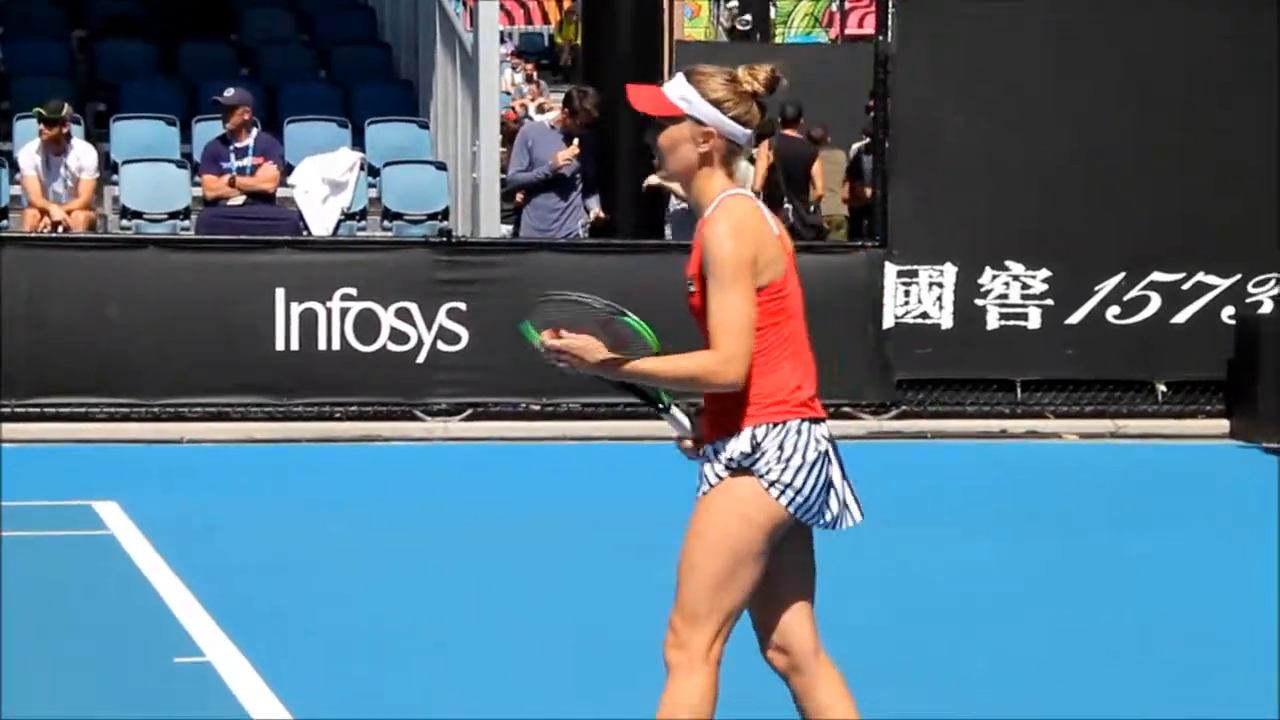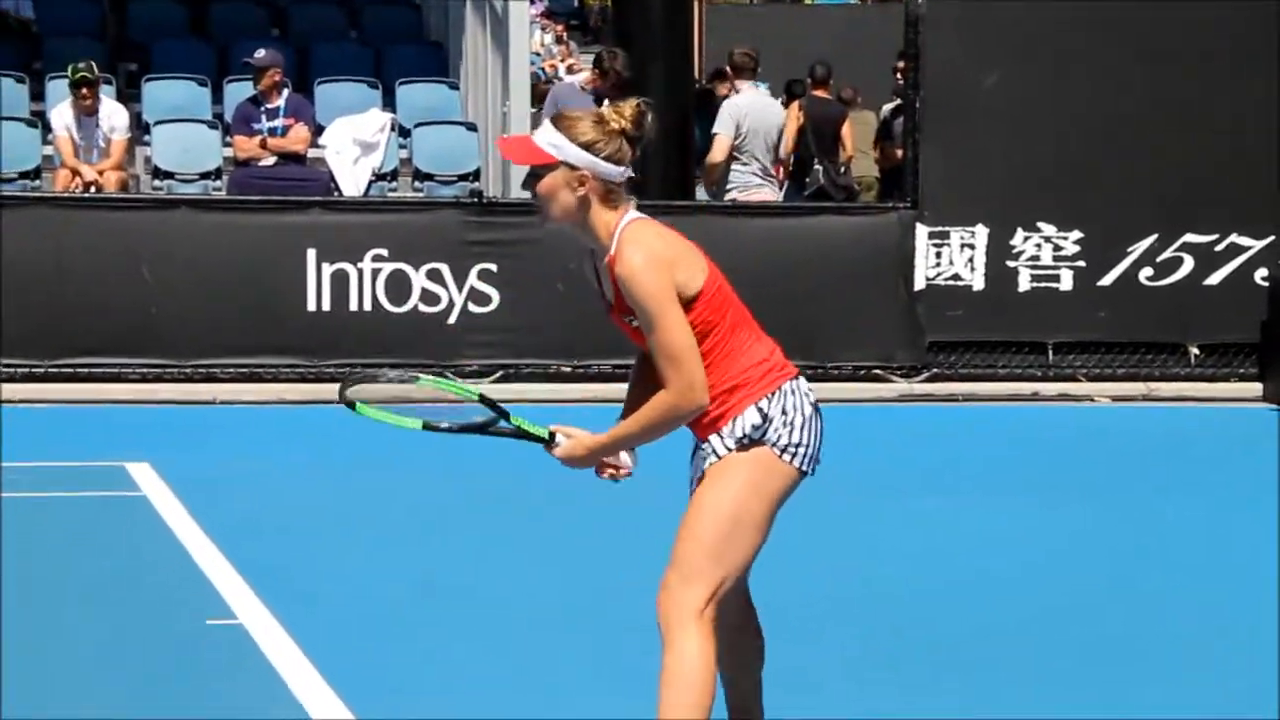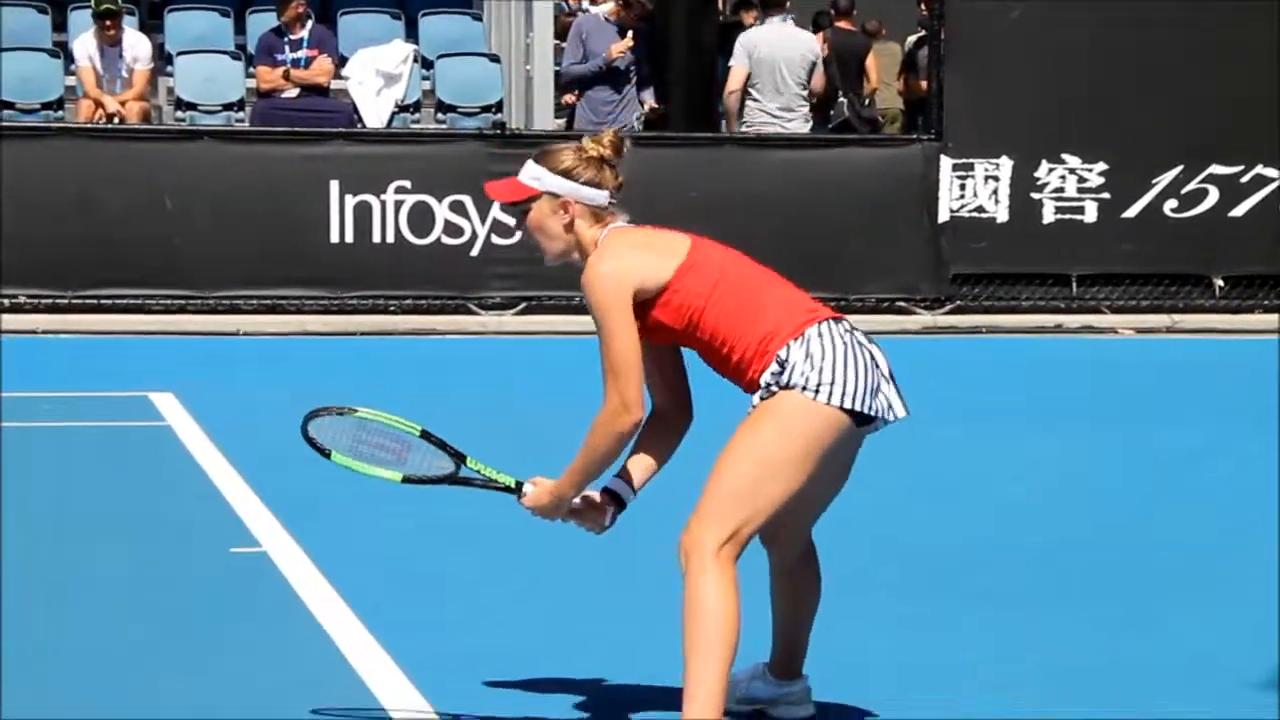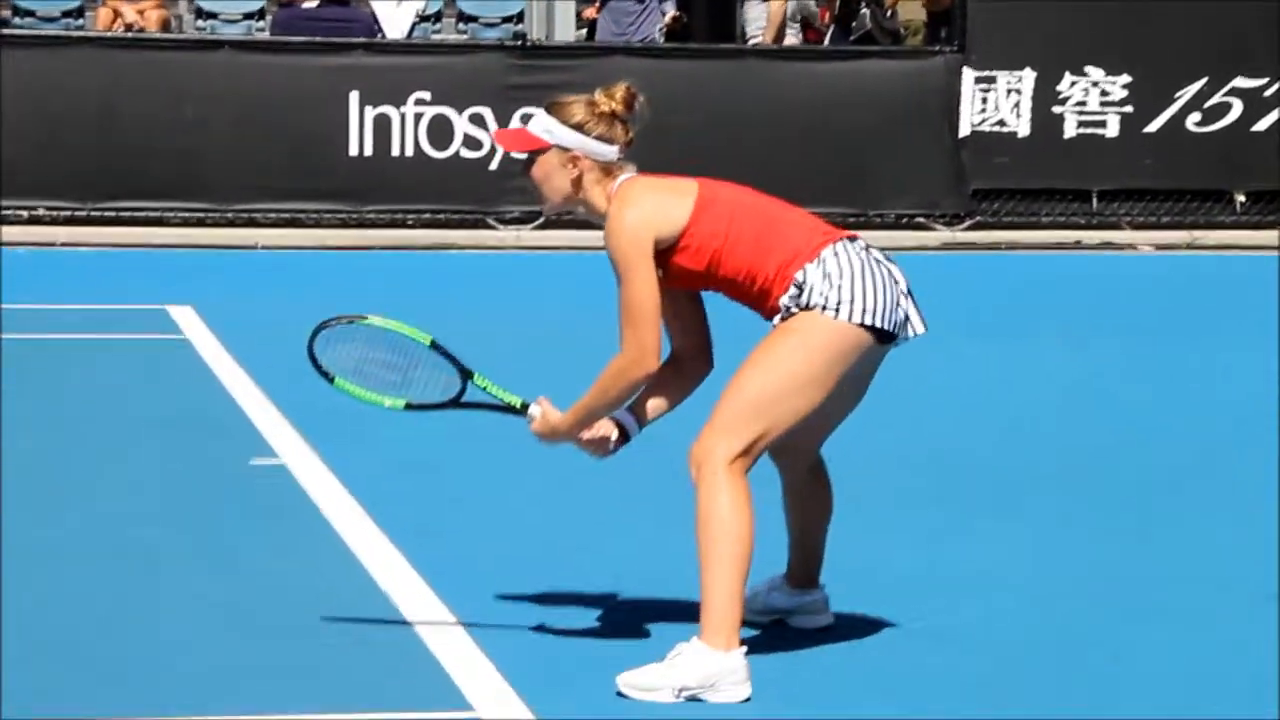
dt=0.7s
person 1, frame 1
left shoulder: (727, 228)
right shoulder: (736, 216)
left elbow: (726, 366)
left wrist: (612, 365)
right wrist: (709, 423)
left hip: (761, 449)
right hip: (774, 445)
left knee: (688, 648)
right knee: (792, 646)
person 1, frame 2
left shoulder: (637, 258)
right shoulder: (613, 250)
left elbow: (687, 394)
right elbow: (655, 358)
left wrist: (598, 446)
right wrist: (617, 441)
left hip: (763, 419)
right hip: (745, 419)
left knee: (683, 603)
right knee: (721, 590)
person 1, frame 3
left shoulder: (607, 268)
right shoulder: (640, 257)
left elbow: (624, 413)
right elbow: (671, 413)
left wrist: (560, 492)
right wrist: (617, 493)
left hip: (815, 368)
right hip: (843, 357)
left knee: (705, 545)
right knee: (783, 532)
person 1, frame 4
left shoulder: (629, 216)
right shoulder: (656, 211)
left elbow: (639, 359)
right elbow: (692, 358)
left wrist: (567, 423)
right wrist: (622, 424)
left hip: (835, 289)
right hip: (861, 281)
left knee: (716, 456)
right knee: (790, 444)
left ankle: (717, 658)
right ankle: (802, 591)
